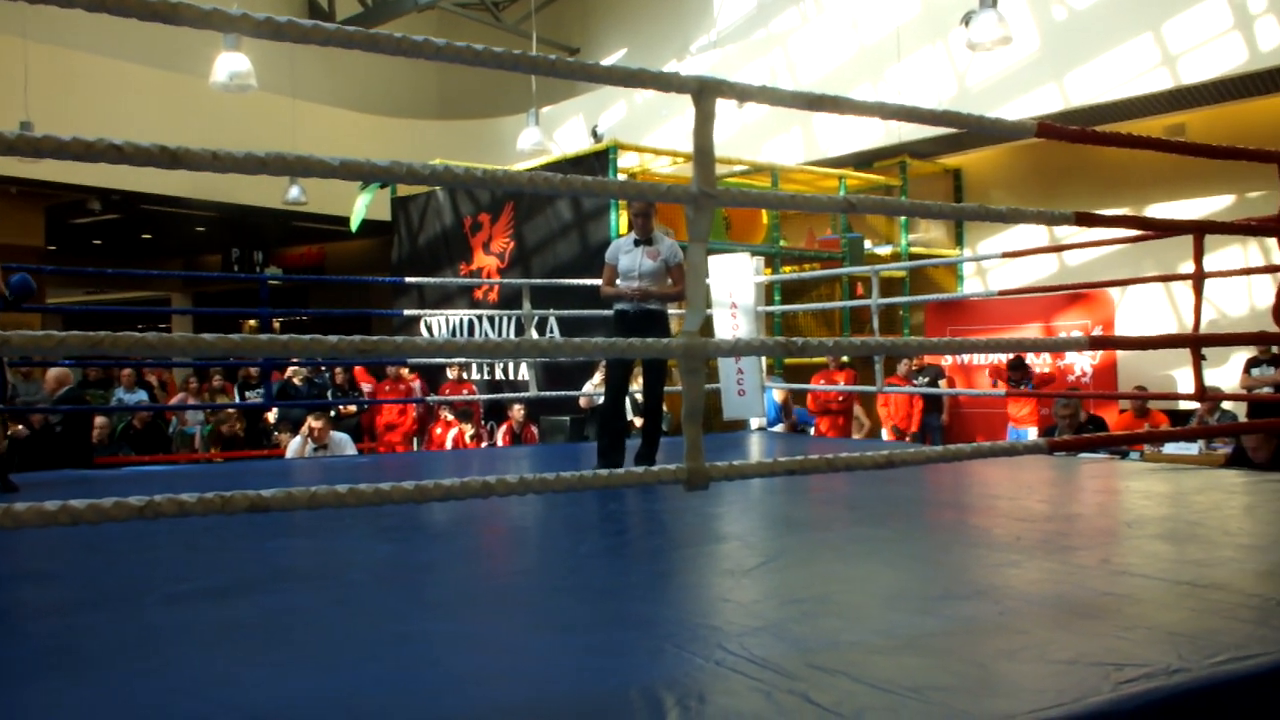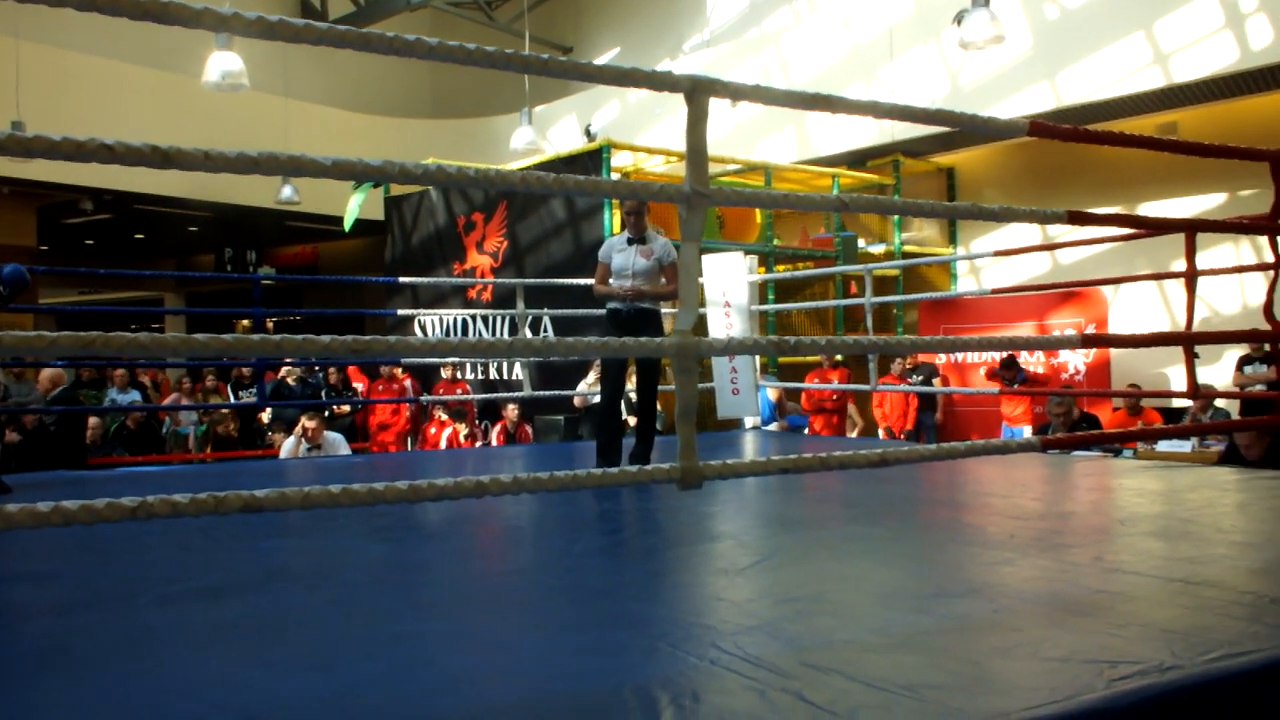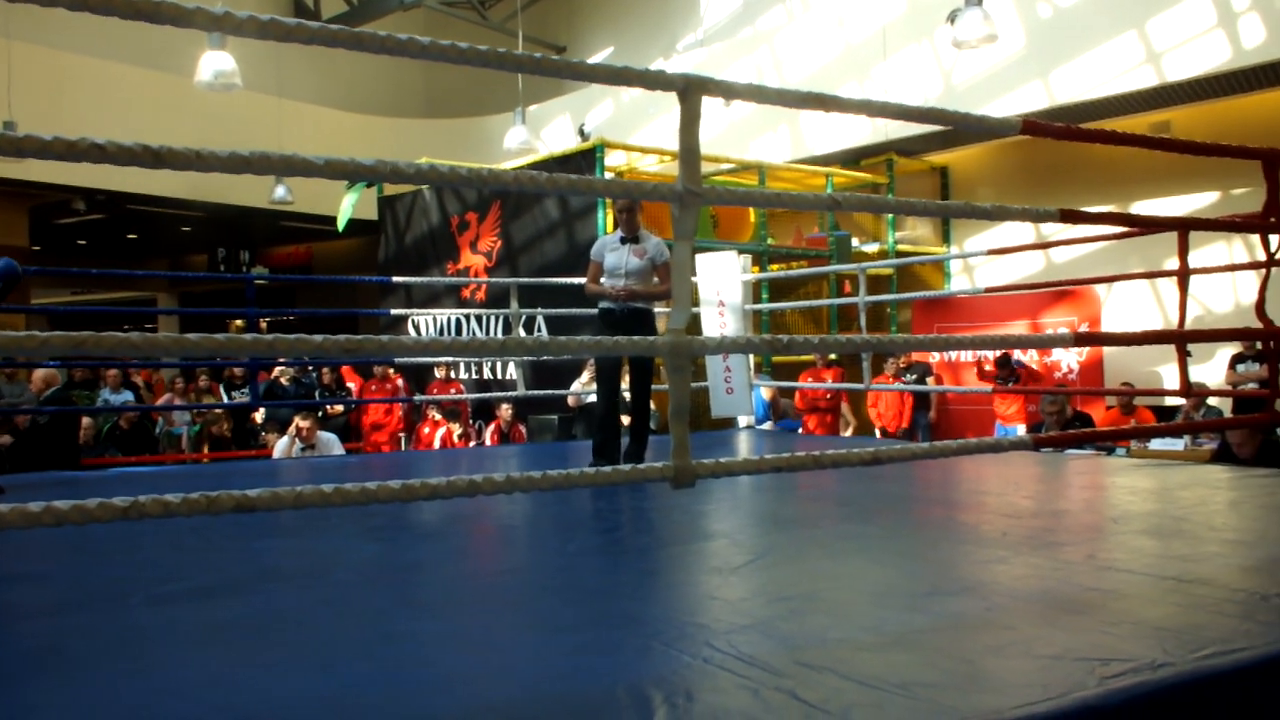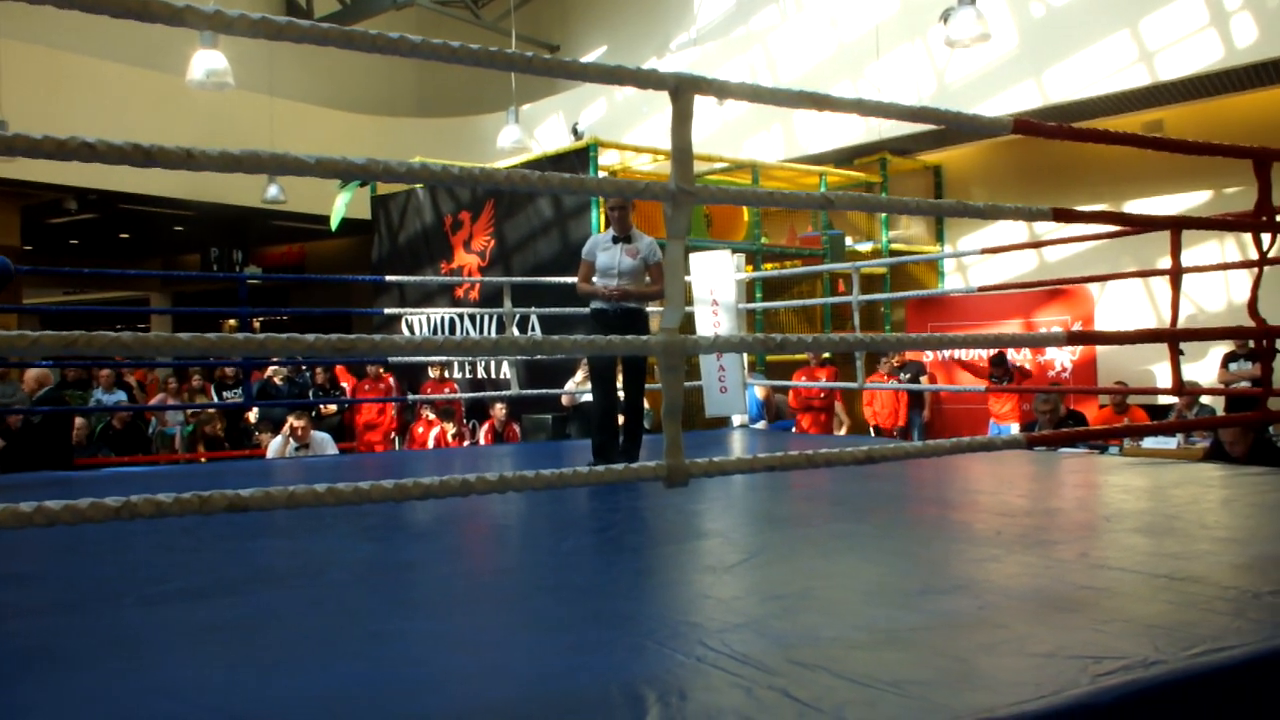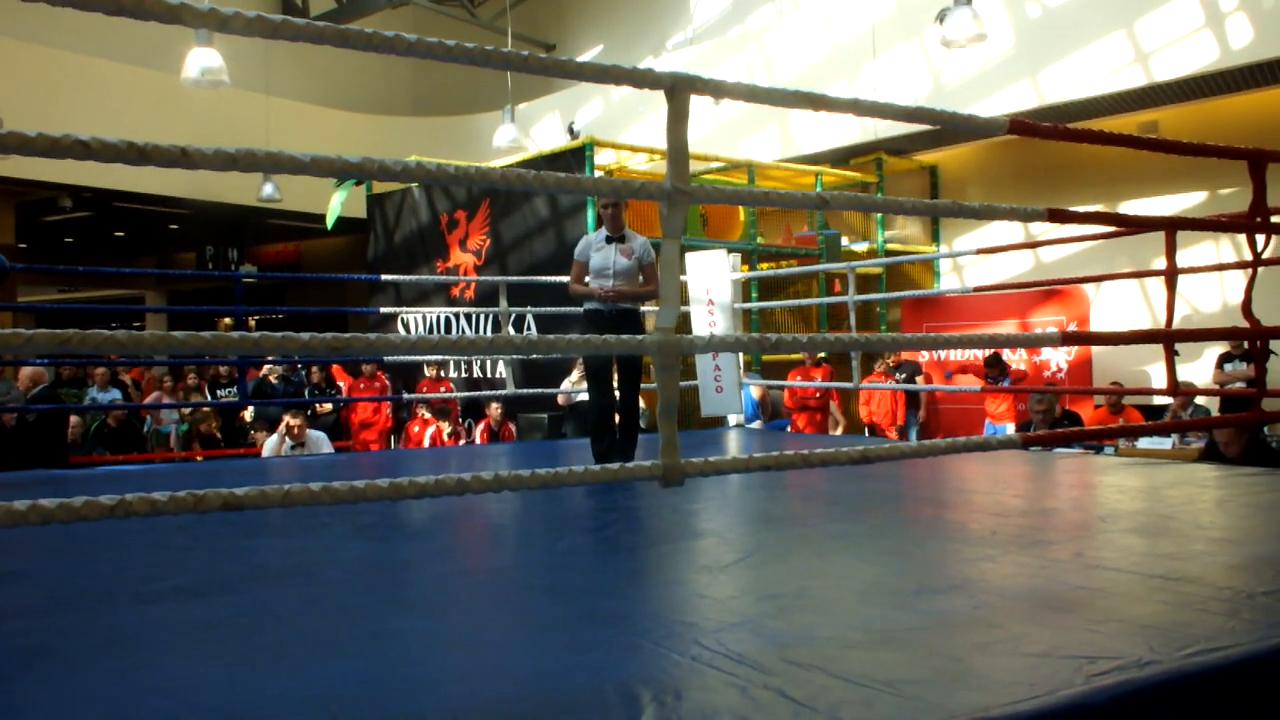
dt=0.1s
person 1, frame 1
left shoulder: (668, 247)
right shoulder: (618, 246)
left elbow: (681, 290)
right elbow: (605, 289)
left wrist: (652, 293)
right wrist: (622, 292)
left hip: (654, 322)
right hip: (623, 321)
left knee: (653, 392)
right knee: (614, 390)
left ankle: (646, 459)
right ankle: (609, 460)
person 1, frame 2
left shoulder: (662, 245)
right shoulder: (611, 245)
left elbow: (675, 289)
right elbow: (598, 287)
left wrist: (645, 293)
right wrist: (615, 291)
left hip: (647, 321)
right hip: (616, 320)
left knee: (647, 392)
right knee: (610, 390)
left ankle: (641, 459)
right ankle: (607, 460)
person 1, frame 3
left shoulder: (654, 245)
right shoulder: (603, 243)
left elbow: (667, 289)
right elbow: (589, 286)
left wrist: (637, 293)
right wrist: (607, 291)
left hip: (640, 320)
right hip: (608, 320)
left knee: (640, 391)
right knee: (607, 390)
left ankle: (634, 457)
right ankle: (604, 458)
person 1, frame 4
left shoulder: (647, 244)
right shoulder: (595, 242)
left elbow: (659, 289)
right elbow: (581, 285)
left wrist: (630, 293)
right wrist: (599, 291)
left hip: (634, 320)
right hip: (601, 320)
left knee: (634, 392)
right knee: (603, 391)
left ankle: (628, 457)
right ankle: (605, 458)
person 1, frame 5
left shoulder: (640, 244)
right shoulder: (588, 242)
left elbow: (653, 289)
right elbow: (573, 286)
left wrist: (625, 293)
right wrist: (594, 292)
left hip: (628, 320)
right hip: (595, 321)
left knee: (629, 391)
right knee: (600, 391)
left ankle: (624, 457)
right ankle: (605, 458)
